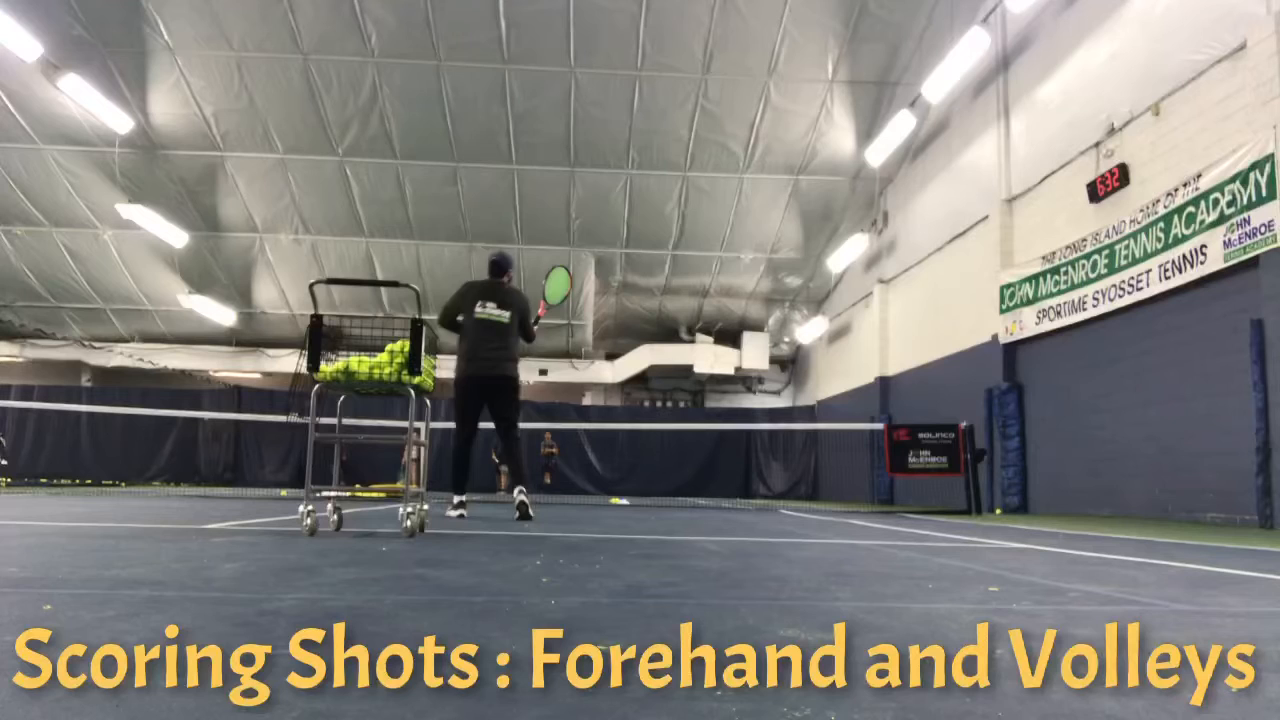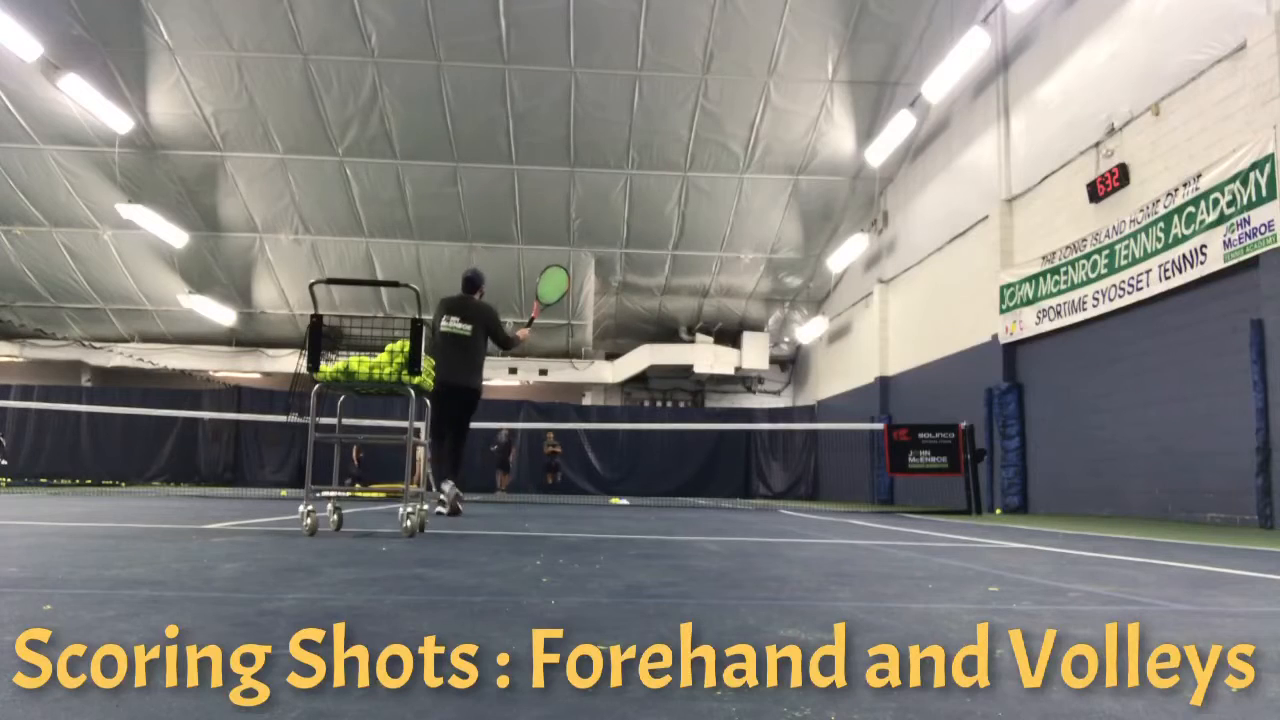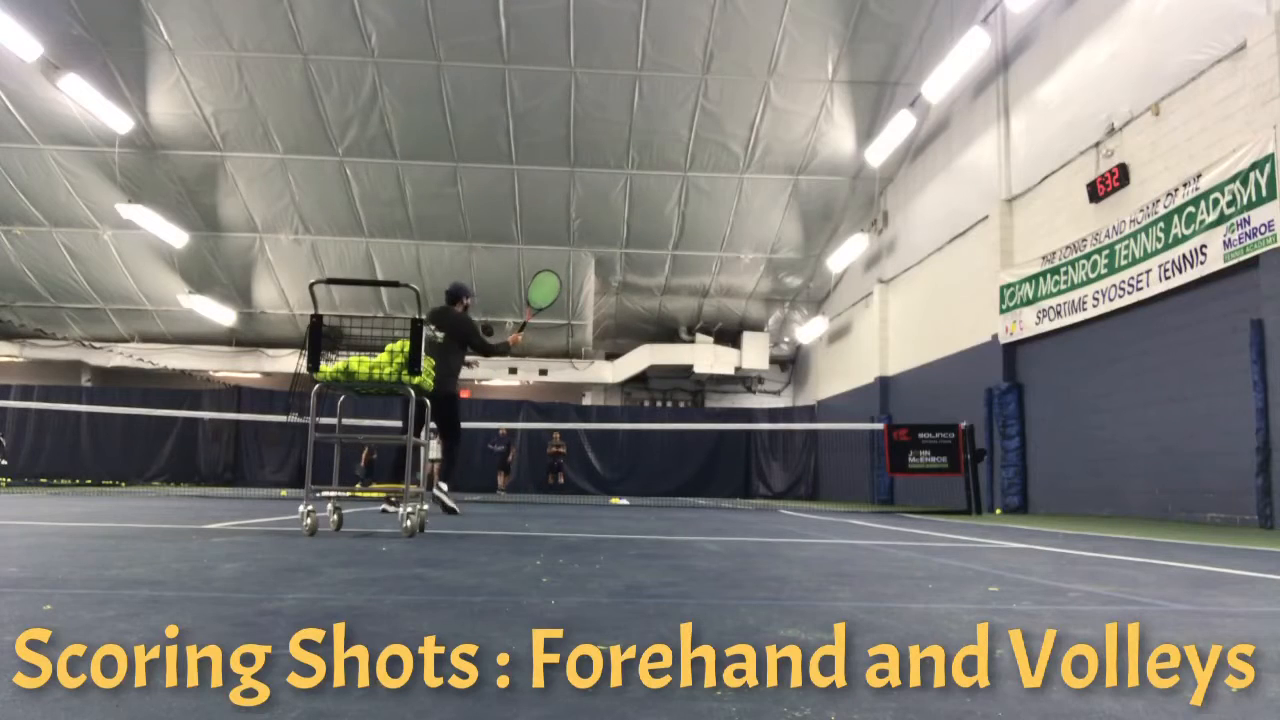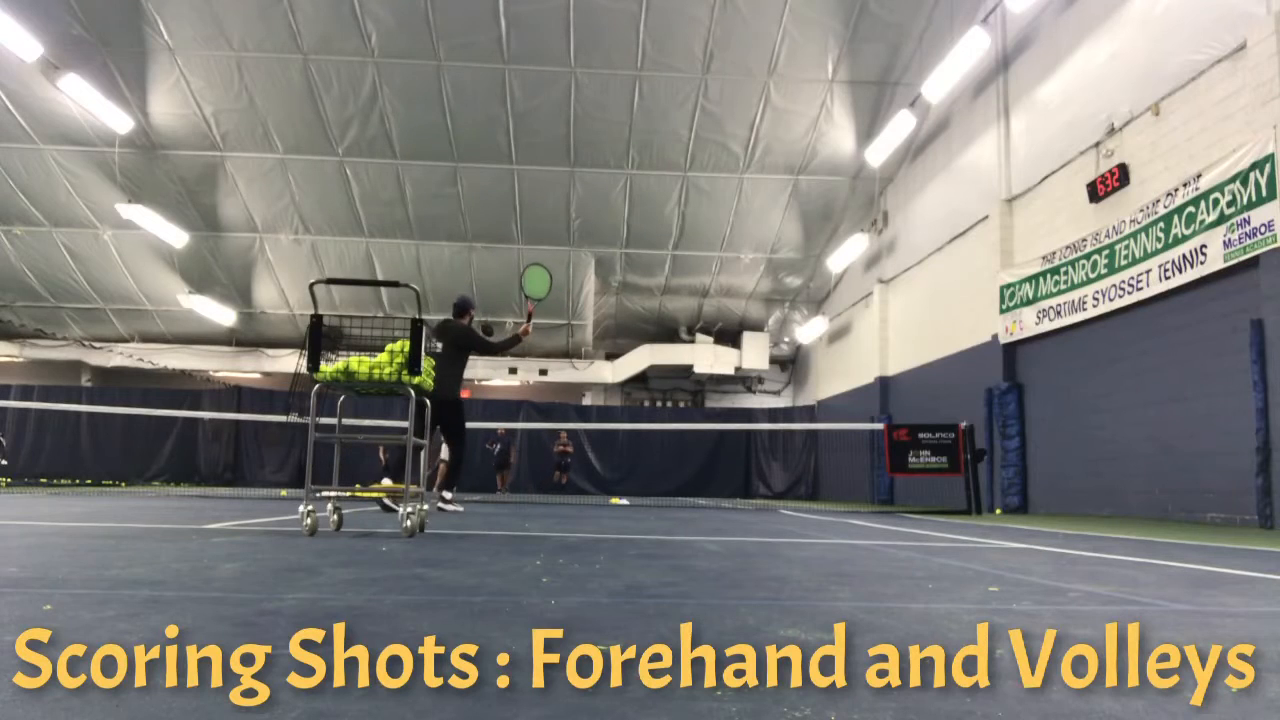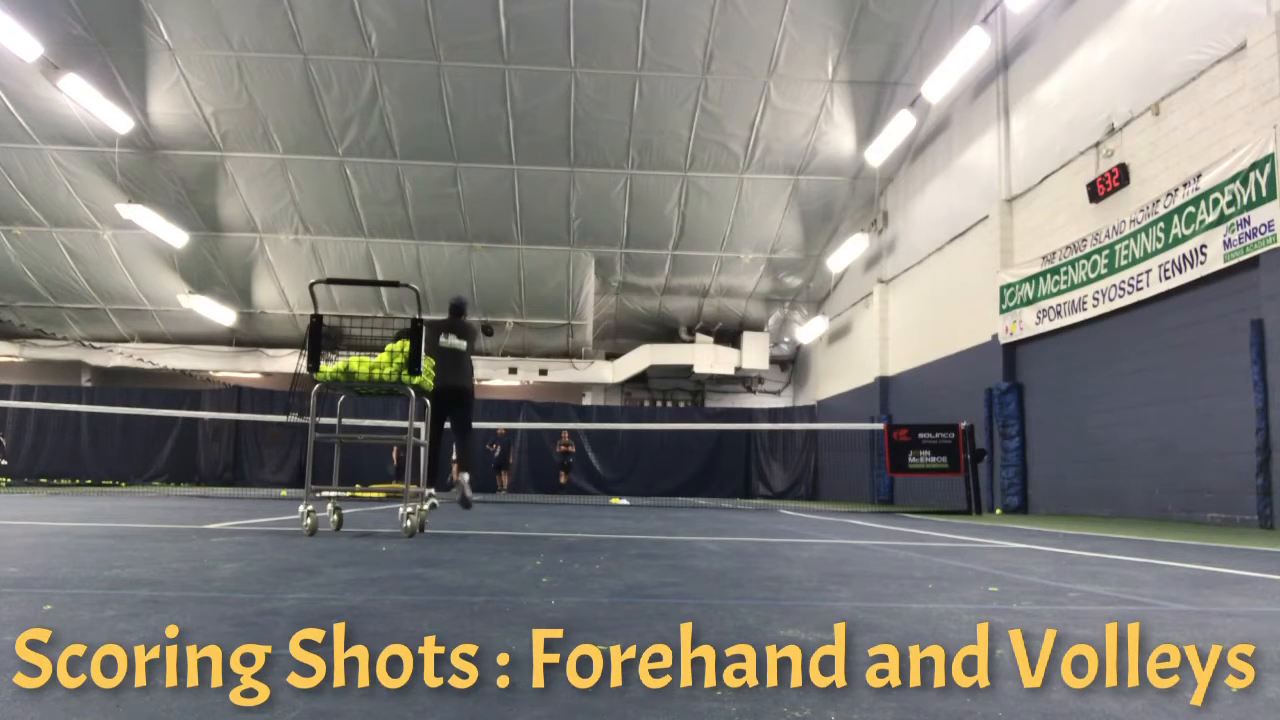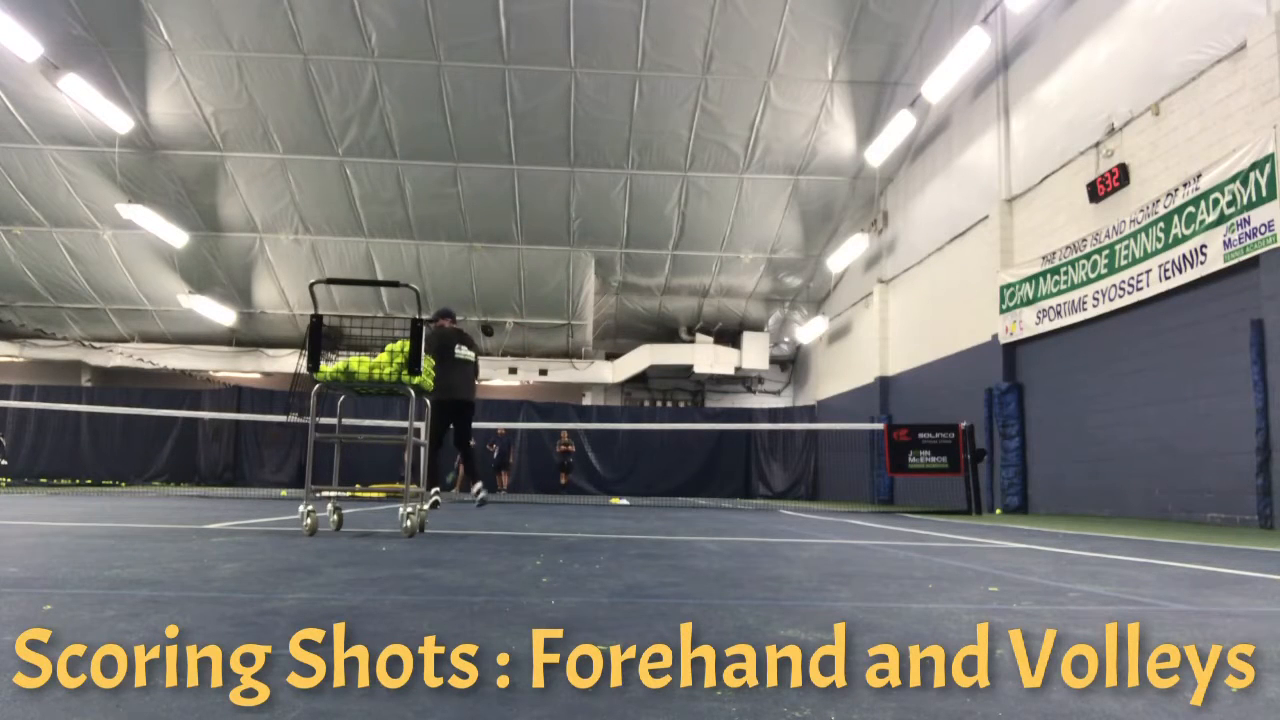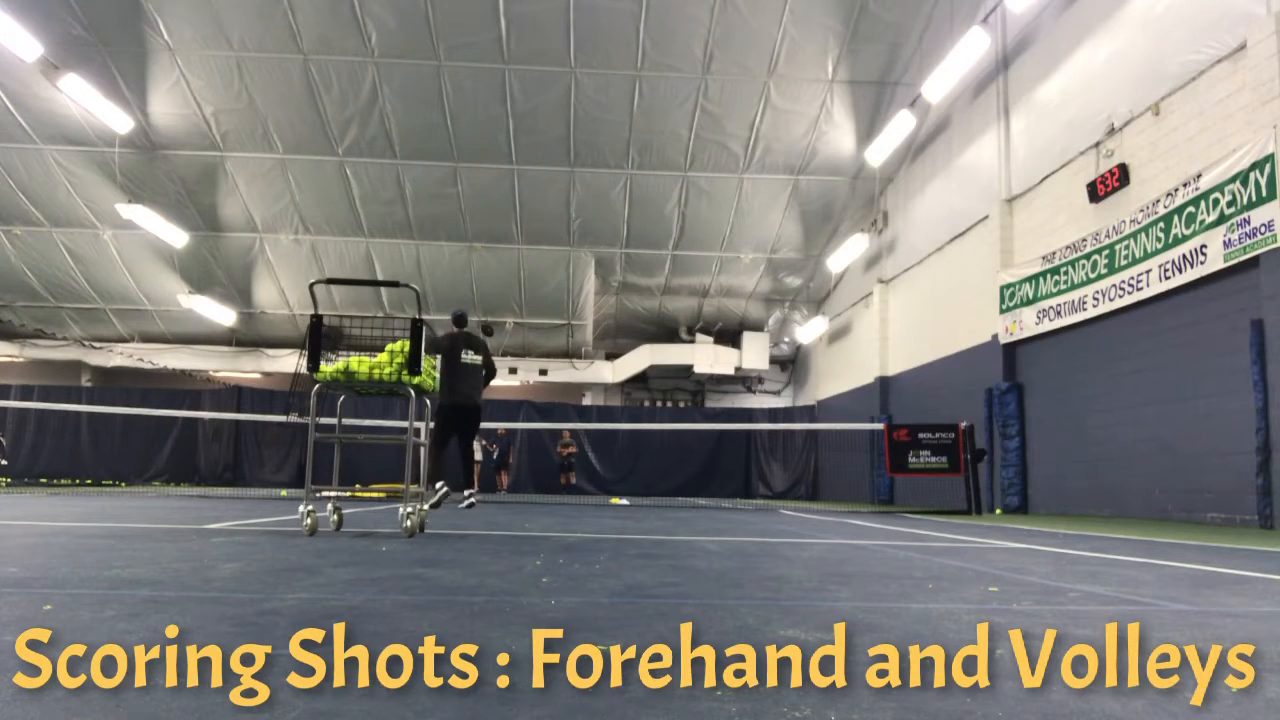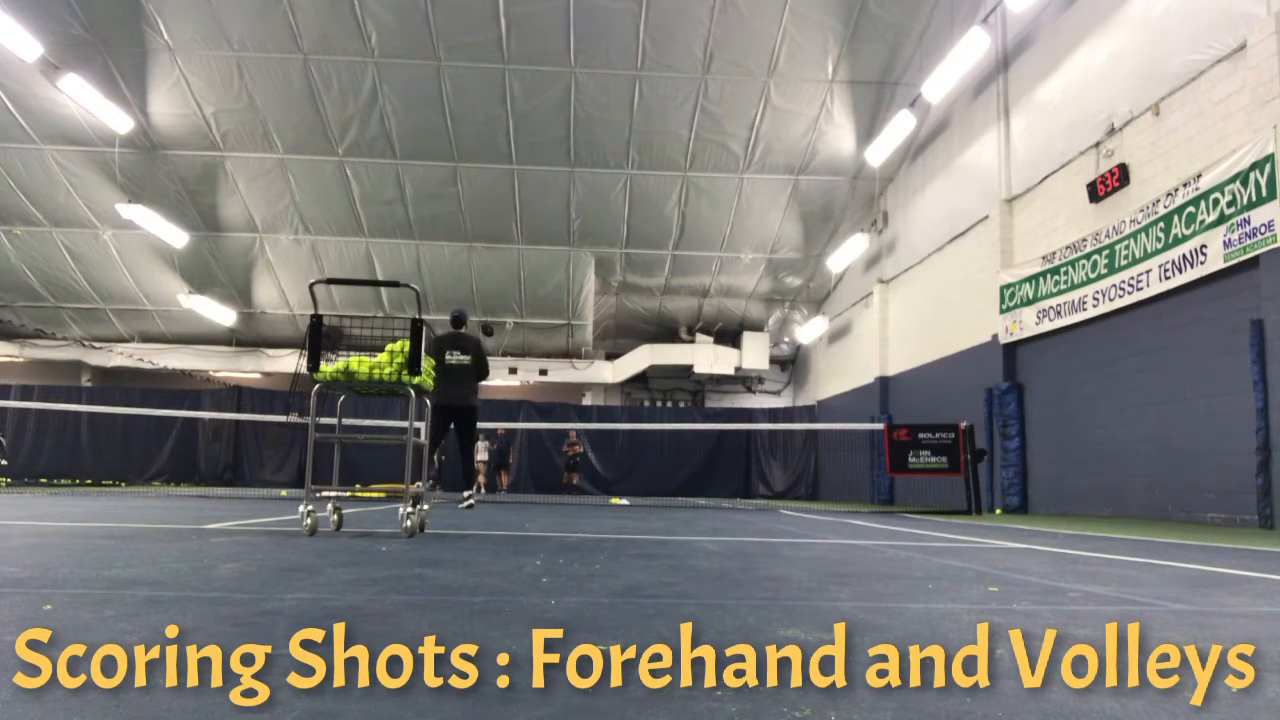
dt=0.4s
person 1, frame 1
left shoulder: (470, 290)
right shoulder: (518, 298)
left elbow: (444, 320)
right elbow: (529, 337)
right wrist: (533, 327)
left hip: (470, 373)
right hip: (505, 375)
left knee: (464, 437)
right knee: (509, 436)
left ankle: (459, 500)
right ankle: (520, 491)
person 1, frame 2
left shoulder: (444, 305)
right shoulder: (486, 312)
right elbow: (505, 344)
right wrist: (519, 336)
left hip: (439, 381)
right hip: (468, 384)
left knee: (438, 437)
right knee: (456, 438)
left ankle: (447, 485)
right ankle: (450, 493)
person 1, frame 3
left shoulder: (432, 316)
right shoulder: (463, 321)
right elbow: (485, 349)
right wrist: (509, 343)
right hip: (443, 388)
right knee: (451, 440)
right ankle: (442, 486)
person 1, frame 4
left shoulder: (438, 329)
right shoulder: (462, 332)
right elbow: (493, 349)
right wrist: (519, 336)
left hip: (424, 395)
right hip: (446, 398)
right knee: (458, 447)
right ankle: (445, 495)
person 1, frame 5
left shoulder: (432, 327)
right shoulder: (470, 332)
left hip: (437, 388)
right hip: (462, 390)
left knee: (433, 441)
right knee: (462, 437)
left ankle: (430, 491)
right ankle: (463, 476)
person 1, frame 6
left shoulder: (439, 335)
right shoulder: (470, 342)
left elbow: (423, 354)
left hip: (443, 397)
right hip: (467, 399)
left knee: (433, 446)
right knee: (464, 444)
left ankle: (434, 491)
right ankle: (477, 486)
person 1, frame 7
left shoulder: (450, 339)
right shoulder: (480, 343)
left elbow: (430, 346)
right elbow: (491, 371)
left hip: (451, 401)
right hip: (474, 403)
left knee: (437, 446)
right knee: (466, 447)
left ankle: (439, 485)
right ankle: (469, 493)
person 1, frame 8
left shoulder: (439, 341)
right shoulder: (475, 343)
right elbow: (484, 372)
left hip: (443, 402)
right hip: (467, 404)
left knee: (430, 447)
right knee: (467, 449)
right ankle: (468, 494)
